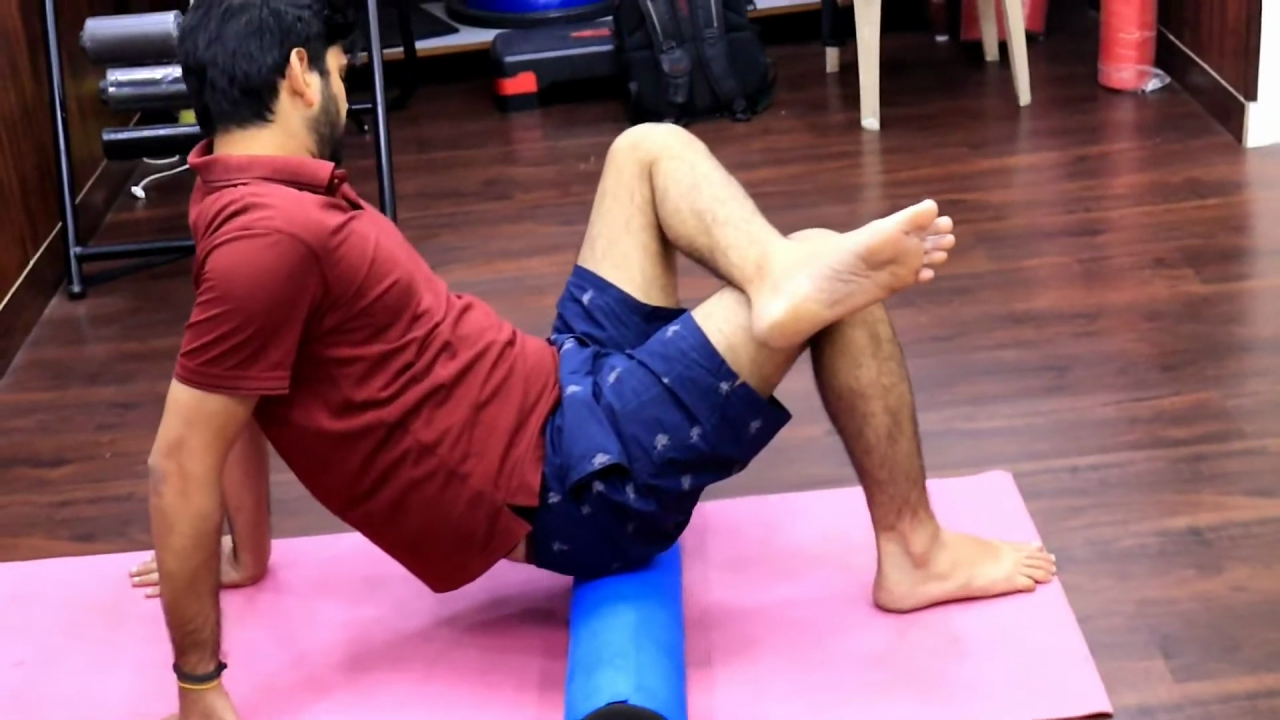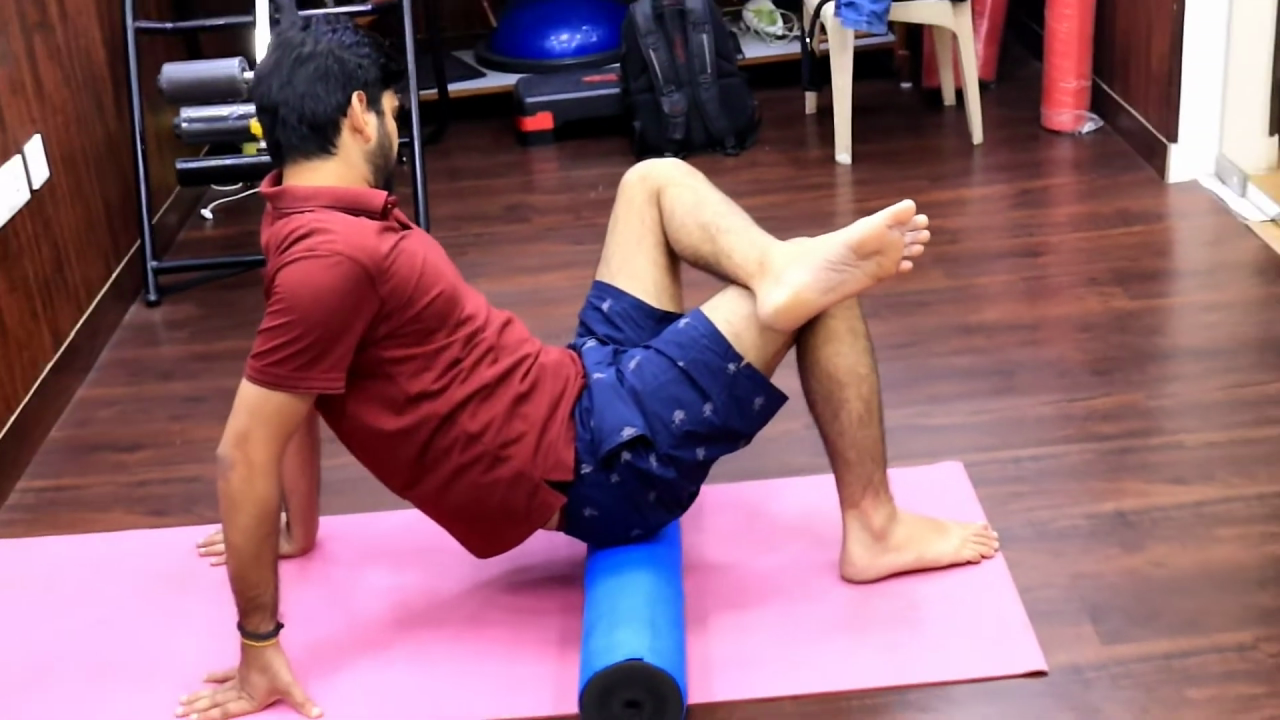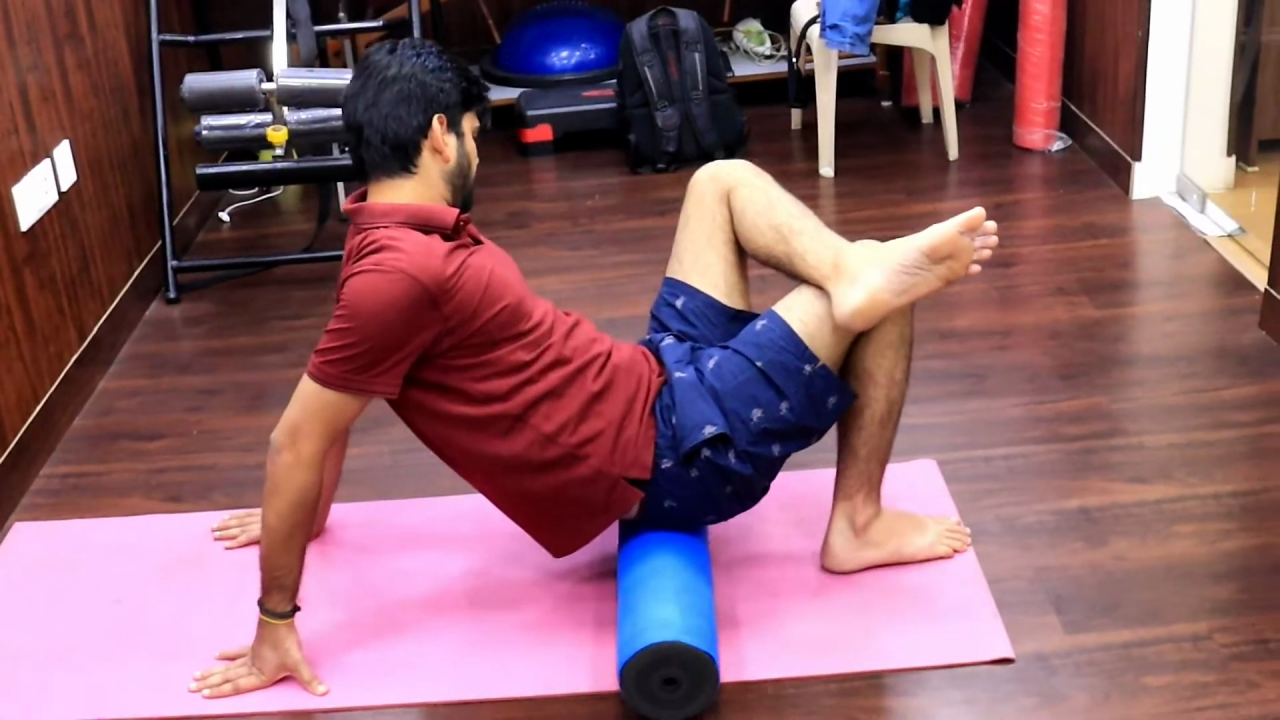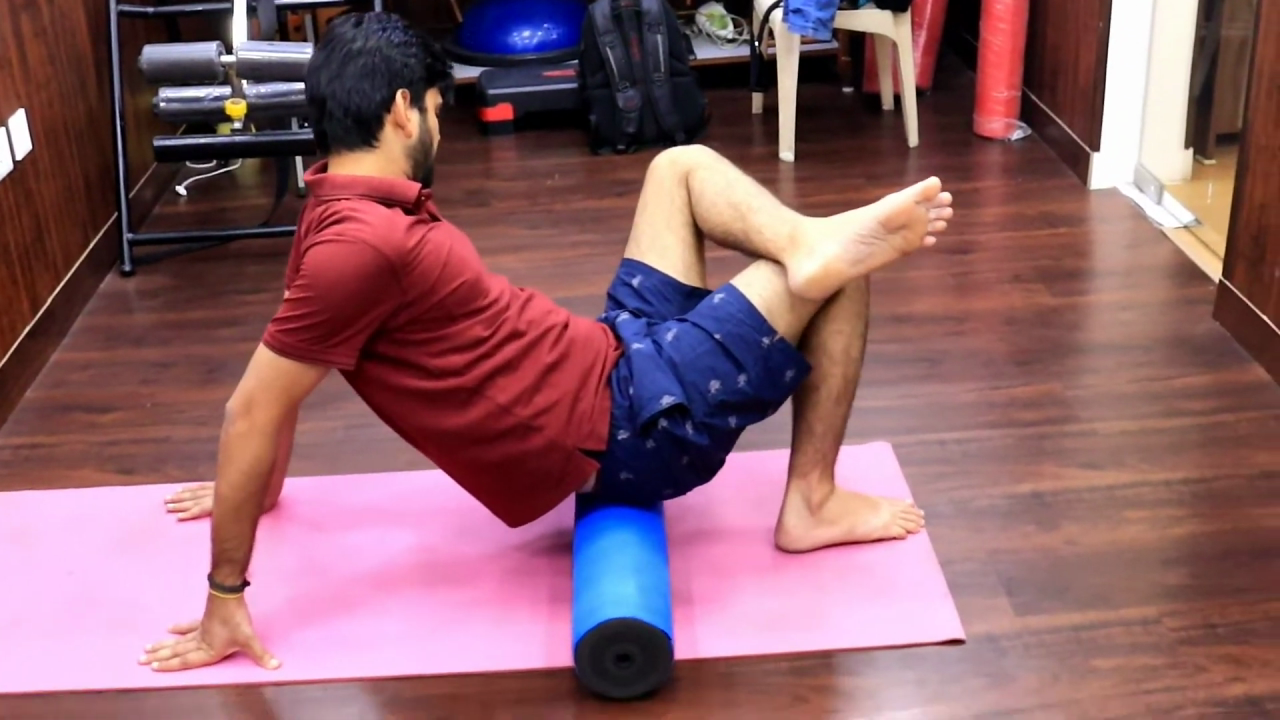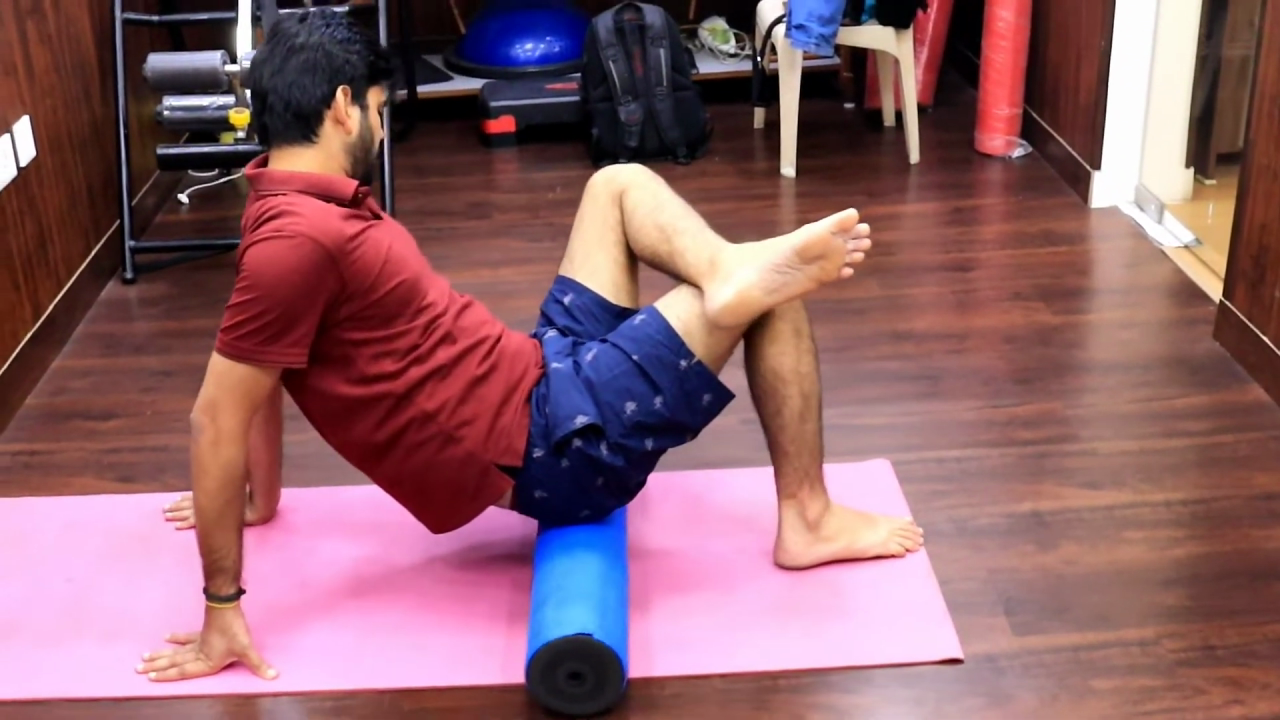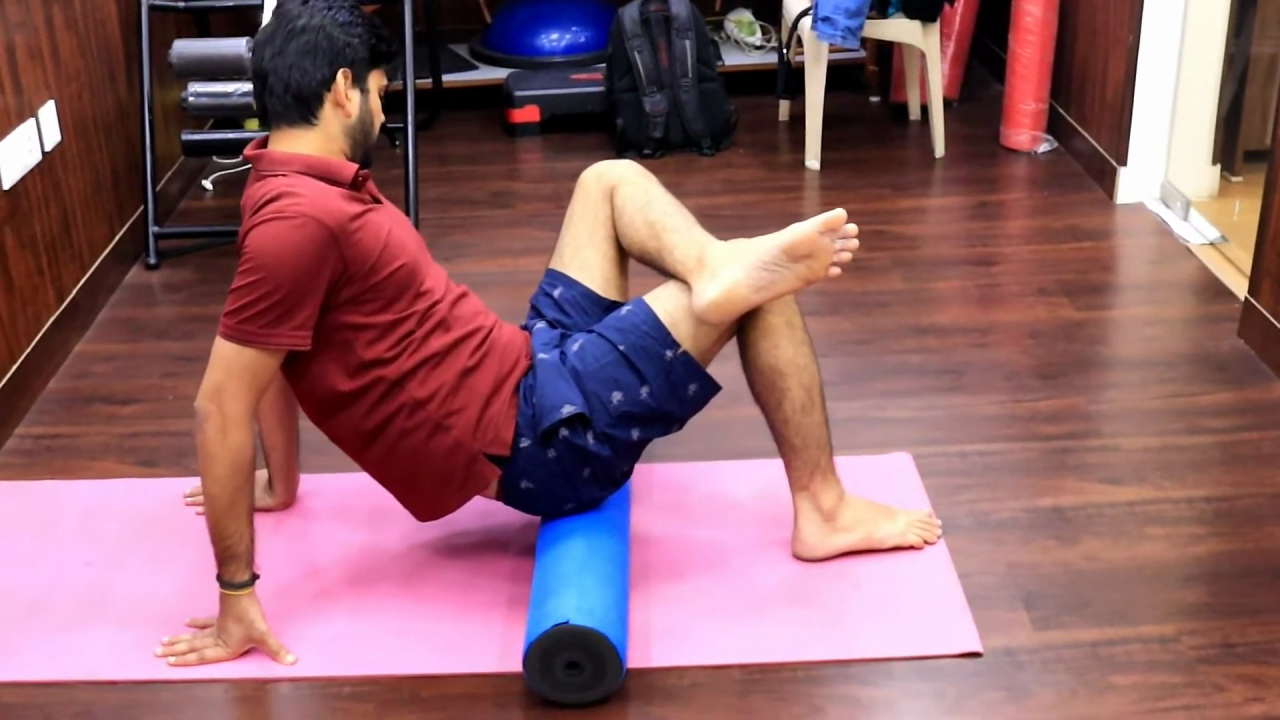
dt=0.7s
person 1, frame 1
left shoulder: (252, 194)
right shoulder: (274, 234)
left elbow: (244, 409)
right elbow: (179, 464)
left wrist: (250, 551)
left hip: (562, 391)
right hip: (571, 475)
left knee: (652, 150)
right knee: (836, 277)
left ankle: (777, 279)
right ankle: (917, 551)
person 1, frame 2
left shoulder: (313, 219)
right shoulder: (335, 254)
left elbow: (292, 407)
right elbow: (243, 453)
left wrist: (300, 528)
right wrist: (258, 646)
left hip: (585, 386)
right hip: (598, 458)
left knee: (657, 180)
right knee: (822, 291)
left ankle: (782, 272)
right ankle: (875, 526)
person 1, frame 3
left shoulder: (394, 235)
right shoulder: (403, 272)
left elbow: (335, 367)
right elbow: (297, 439)
right wrist: (275, 626)
left hip: (659, 382)
right hip: (676, 446)
left knee: (725, 181)
right knee: (882, 288)
left ankle: (848, 270)
right ankle: (860, 522)
person 1, frame 4
left shoulder: (346, 208)
right shoulder: (362, 243)
left elbow: (285, 340)
right elbow: (252, 410)
right wrist: (225, 601)
left hip: (615, 357)
right hip: (632, 422)
left knee: (683, 167)
right knee: (839, 272)
left ankle: (811, 242)
right ankle: (814, 500)
person 1, frame 5
left shoulder: (298, 202)
right shoulder: (300, 238)
left elbow: (265, 376)
right elbow: (216, 418)
left wrist: (263, 497)
right wrist: (222, 608)
left hip: (540, 377)
right hip: (548, 443)
left knee: (622, 184)
right knee: (776, 296)
left ankle: (730, 272)
right ankle: (809, 519)
person 1, frame 6
left shoulder: (299, 186)
right shoulder: (300, 219)
left elbow: (277, 360)
right elbow: (221, 407)
left wrist: (281, 483)
right wrist: (236, 595)
left hip: (532, 368)
right hip: (536, 435)
left knee: (611, 181)
right knee: (761, 291)
left ankle: (721, 270)
right ankle: (823, 506)
